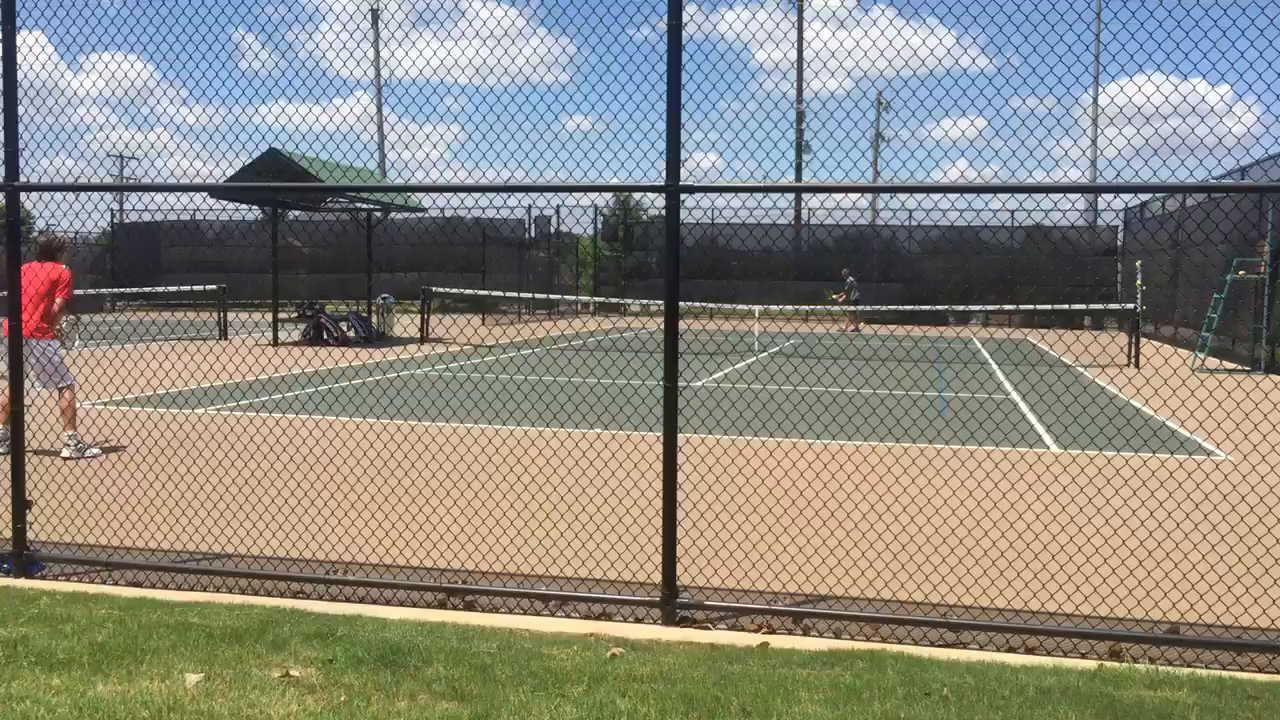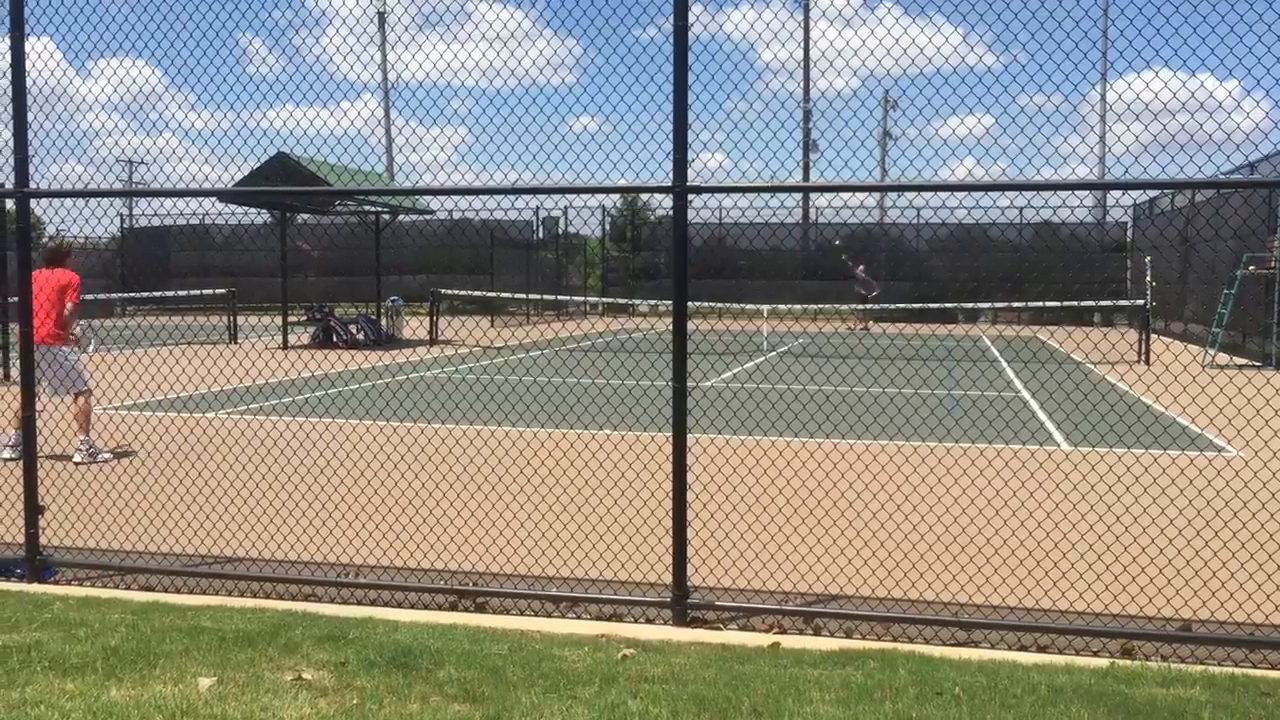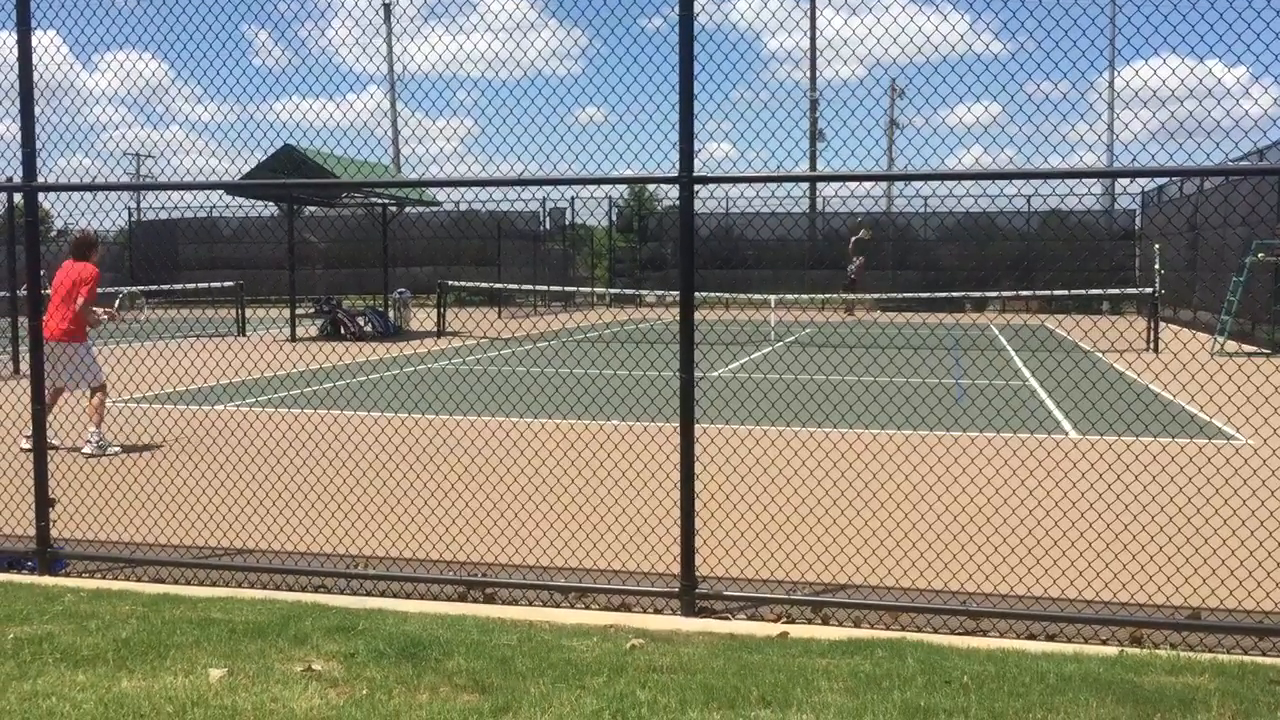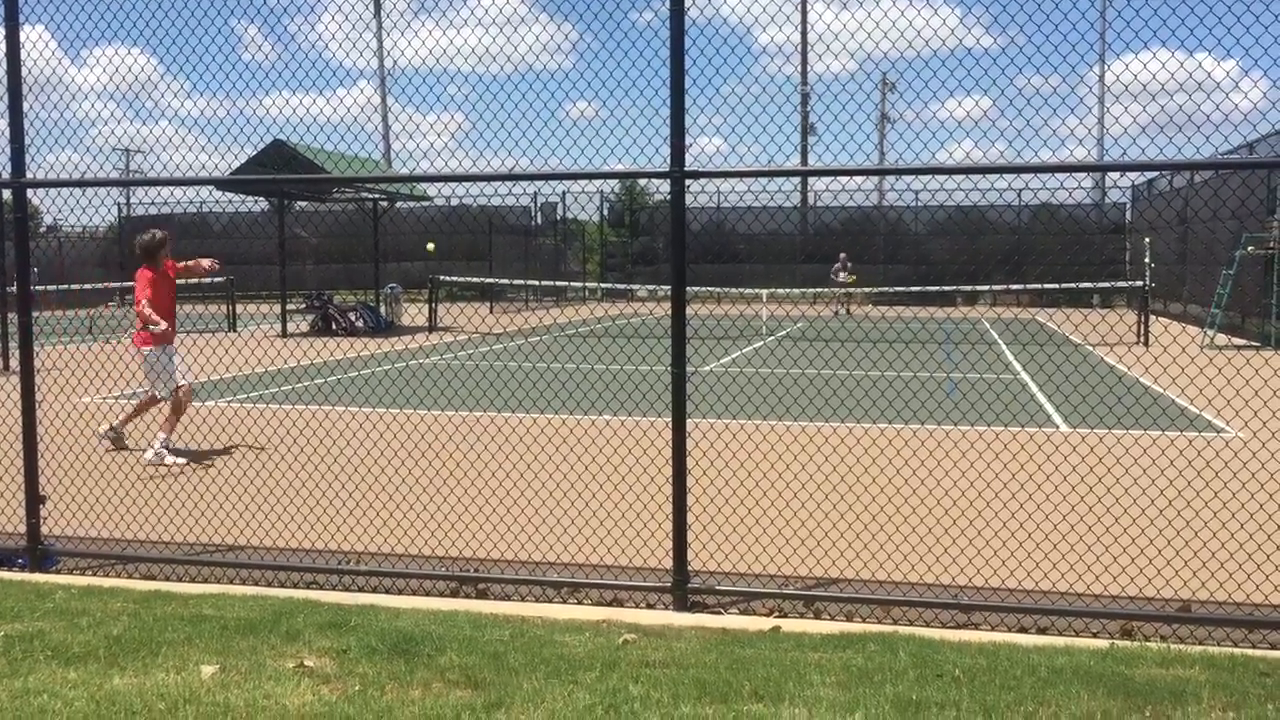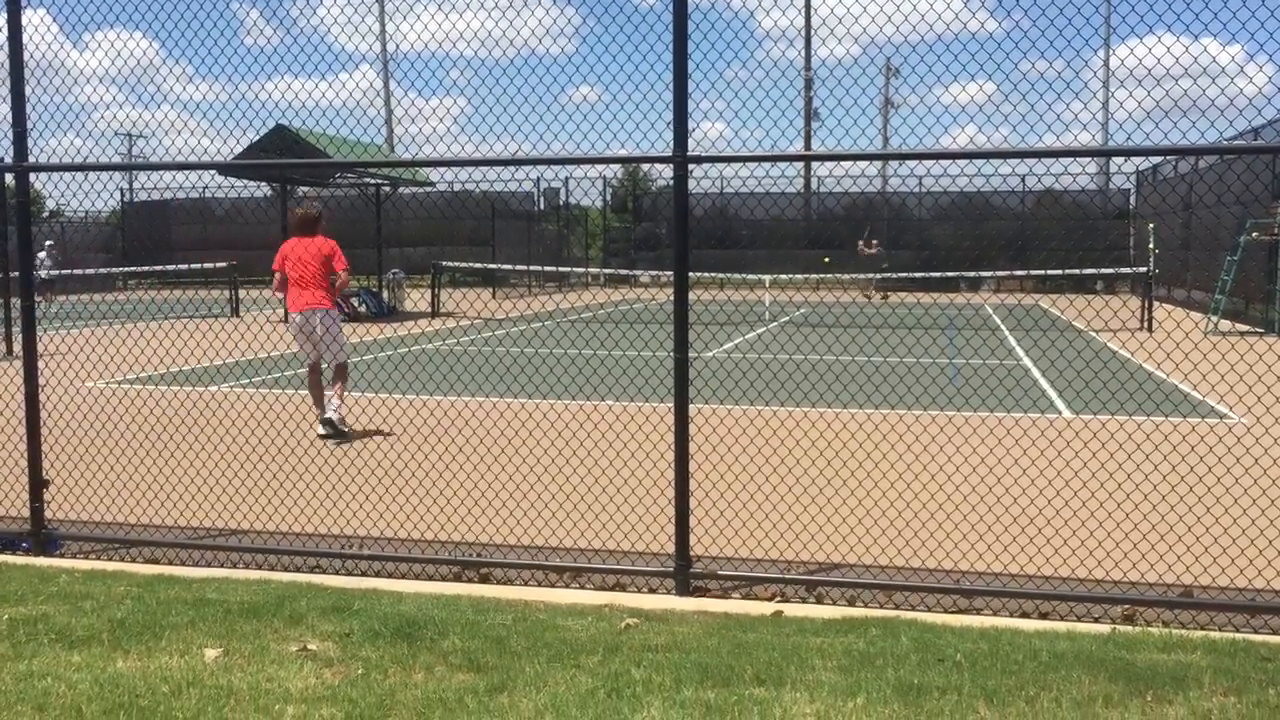
dt=1s
person 1, frame 1
left shoulder: (25, 268)
right shoulder: (62, 272)
left elbow: (18, 301)
right elbow: (57, 309)
right hip: (38, 336)
right knee: (66, 386)
right ankle: (72, 443)
person 1, frame 2
left shoulder: (34, 276)
right shoulder: (71, 278)
left elbow: (37, 309)
right elbow: (68, 313)
right wrist: (67, 334)
right hip: (52, 343)
right knee: (82, 391)
right ankle: (84, 448)
person 1, frame 3
left shoulder: (66, 266)
right shoulder: (90, 271)
right elbow: (80, 308)
left wrist: (96, 312)
right wrist: (94, 319)
left hip: (48, 335)
right hip: (70, 339)
left knee: (55, 387)
right knee: (98, 386)
left ankle: (33, 435)
right ankle: (94, 440)
person 1, frame 4
left shoulder: (167, 266)
right shoulder: (147, 276)
left elbow: (185, 268)
right elbow: (144, 307)
left wrist: (202, 262)
right wrist: (158, 322)
left hip: (164, 344)
right hip: (153, 346)
left knee: (156, 395)
right knee: (183, 393)
left ankle: (115, 428)
right ankle: (158, 449)
person 1, frame 5
left shoulder: (286, 247)
right shoulder: (329, 245)
left elbow: (277, 284)
right elbow: (344, 279)
left hip: (296, 313)
right hip: (322, 311)
left knee: (314, 364)
right knee: (340, 363)
left ankle: (324, 419)
right ankle: (334, 410)
